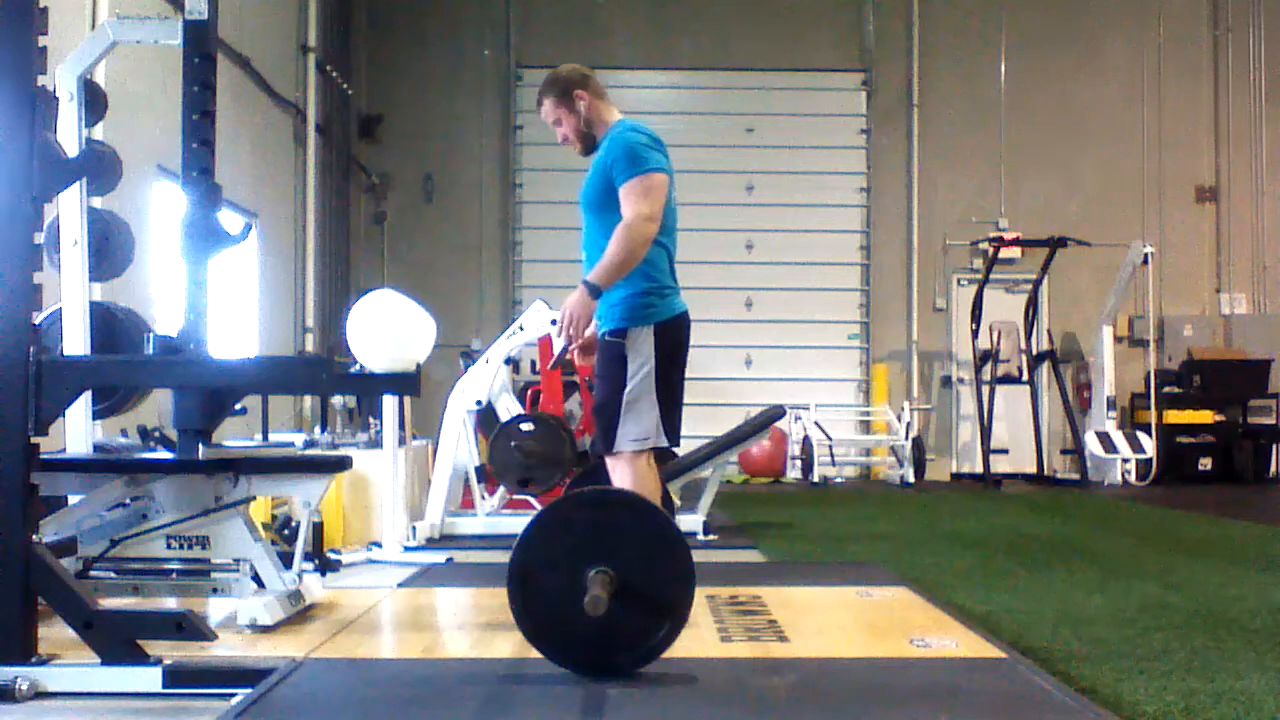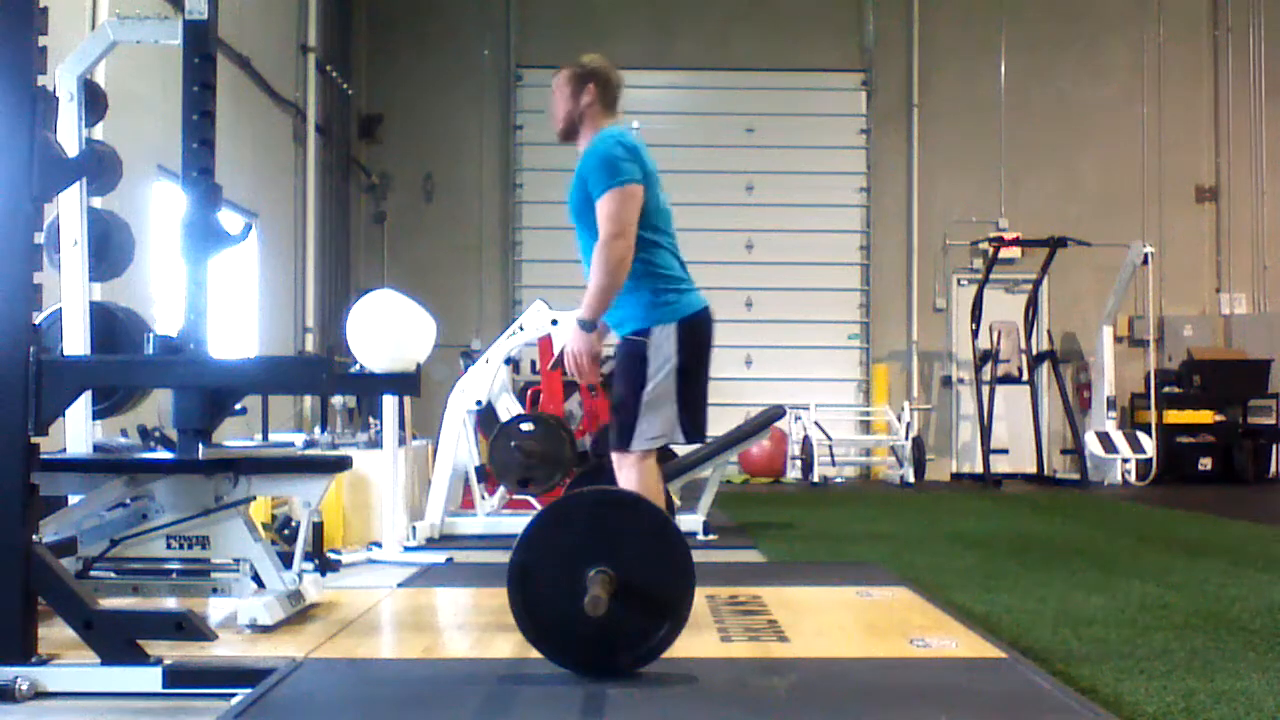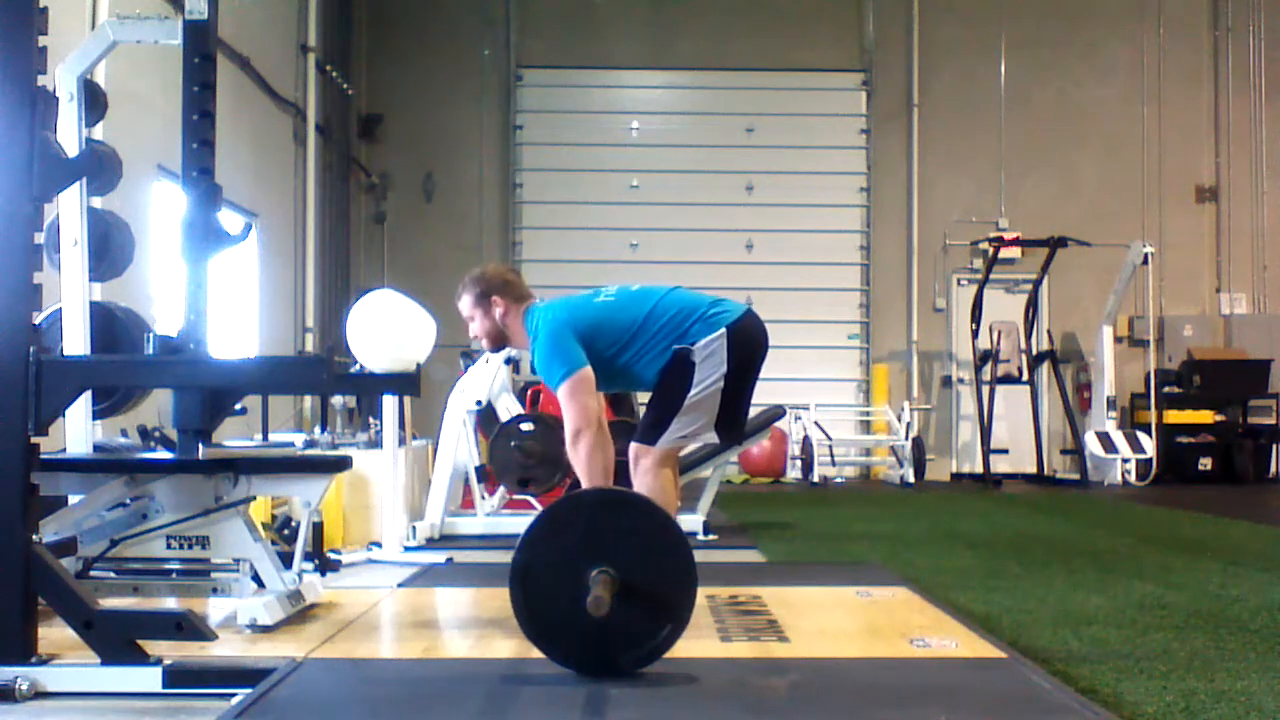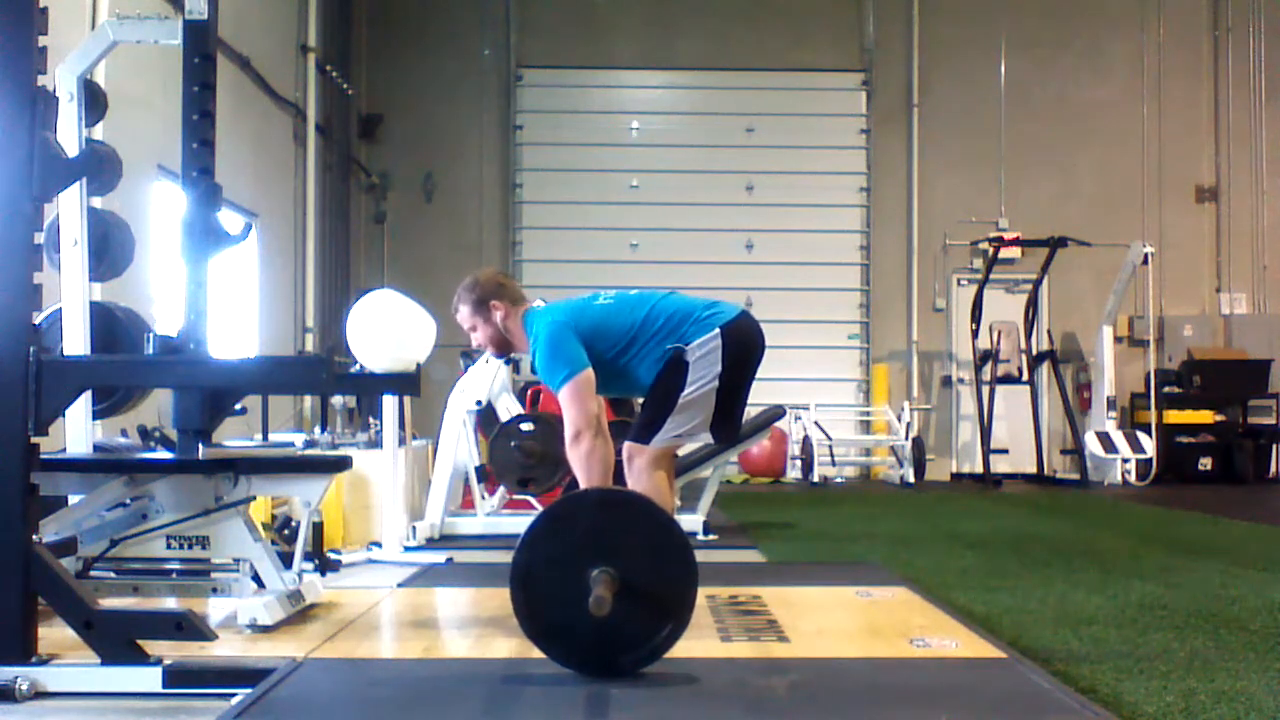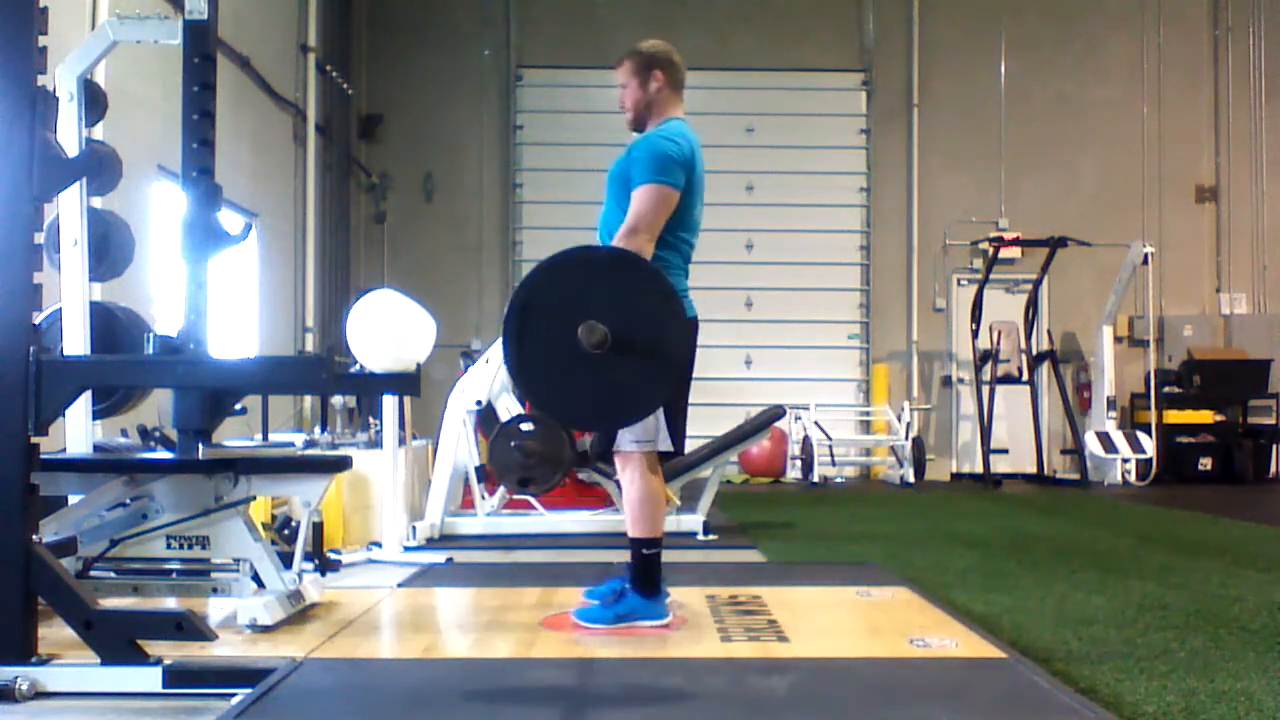
dt=1s
person 1, frame 1
left shoulder: (629, 142)
right shoulder: (617, 152)
left elbow: (641, 224)
left wrist: (589, 289)
right wrist: (599, 323)
left hip: (639, 322)
right hip: (634, 321)
left knee: (626, 450)
right knee: (631, 450)
person 1, frame 2
left shoulder: (606, 150)
right shoulder: (607, 151)
left elbow: (618, 241)
left wrist: (586, 325)
right wrist: (597, 326)
left hip: (663, 323)
right hip: (662, 321)
left knee: (632, 451)
right knee: (632, 450)
person 1, frame 3
left shoulder: (550, 332)
right shoulder: (555, 320)
left elbow: (582, 434)
right elbow: (596, 431)
left hip: (719, 339)
right hip: (732, 331)
left knee: (649, 456)
right knee: (657, 454)
person 1, frame 4
left shoulder: (550, 333)
right shoulder: (553, 323)
left elbow: (582, 435)
right elbow: (595, 430)
left hip: (717, 341)
right hip: (726, 335)
left knee: (641, 455)
right knee: (651, 455)
person 1, frame 5
left shoulder: (662, 144)
right shoulder: (672, 145)
left elbow: (637, 236)
left knee: (635, 456)
right knee: (637, 455)
left ankle: (645, 595)
right ankle: (642, 579)
